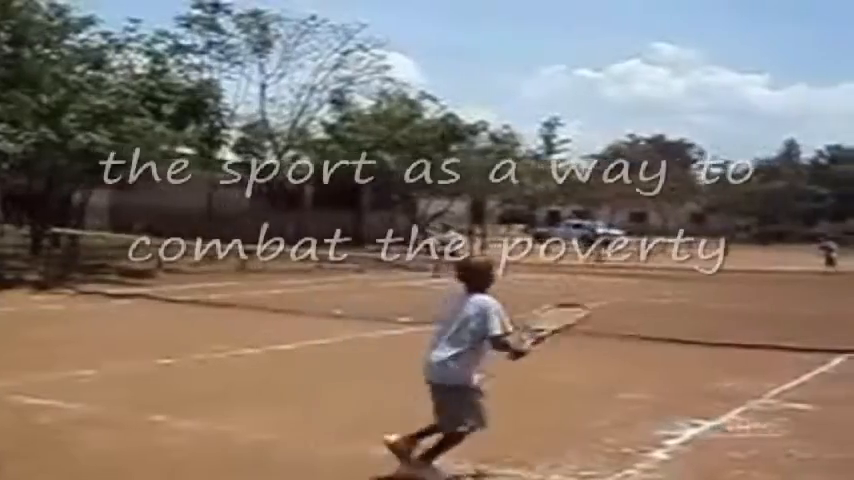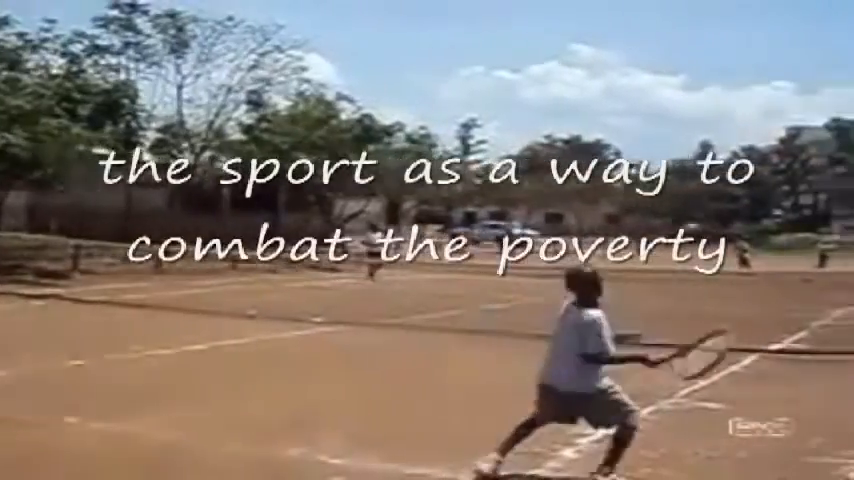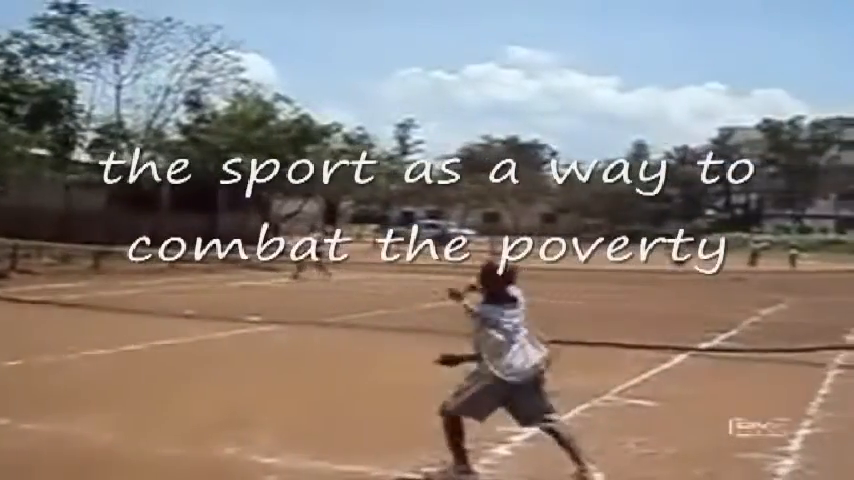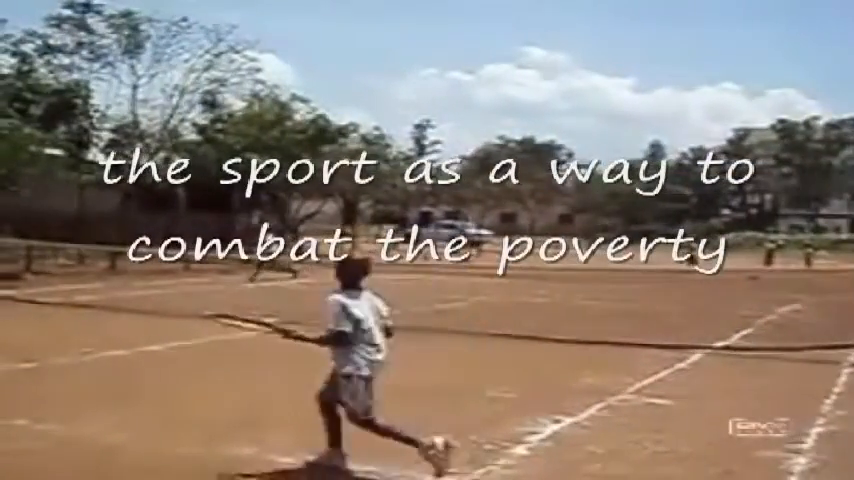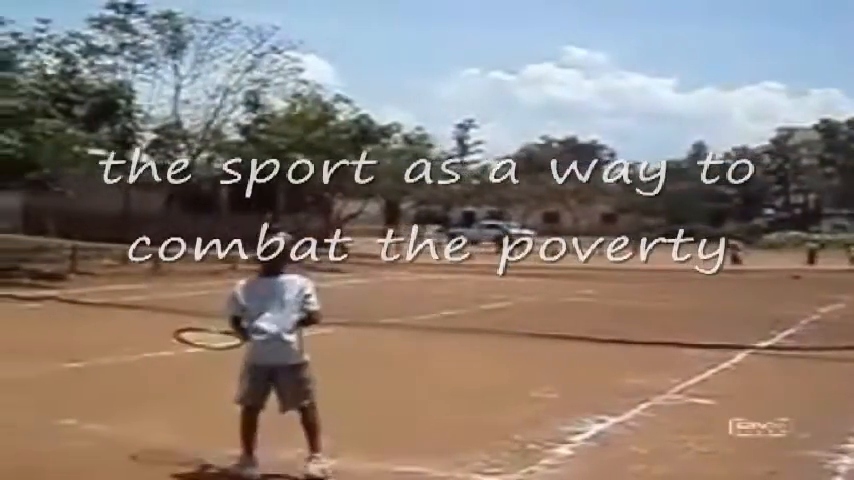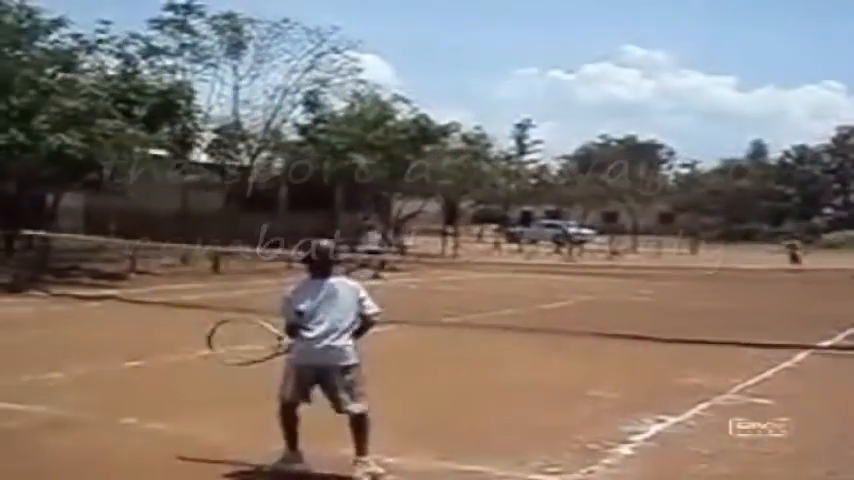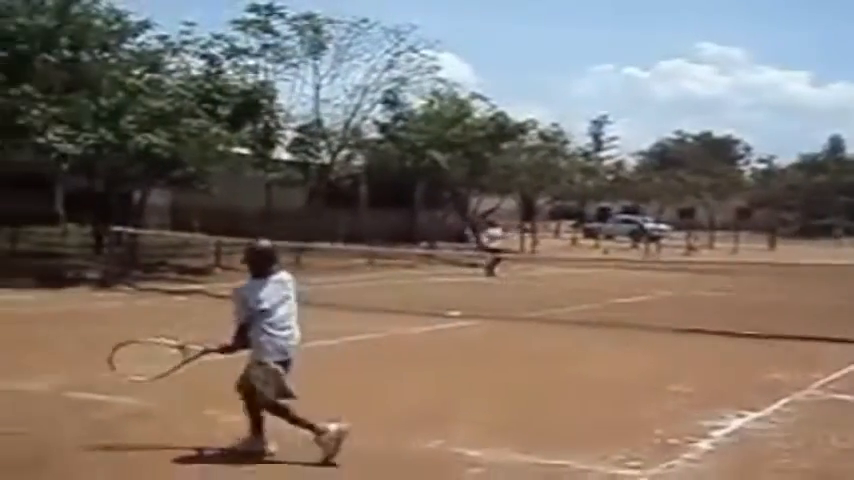
dt=0.7s
person 1, frame 1
left shoulder: (458, 299)
right shoulder: (488, 305)
right elbow: (497, 342)
left wrist: (511, 345)
right wrist: (520, 349)
left hip: (439, 368)
right hip: (453, 374)
left knee: (456, 422)
right knee: (465, 425)
left ankle: (403, 442)
person 1, frame 2
left shoulder: (569, 308)
right shoulder: (595, 318)
right elbow: (595, 356)
right wrist: (638, 358)
left hip: (552, 381)
right hip: (587, 386)
left knee: (538, 419)
right knee: (629, 421)
left ankle: (496, 458)
person 1, frame 3
left shoulder: (486, 316)
right shoulder: (514, 295)
left elbow: (493, 353)
left wrist: (455, 359)
right wrist: (472, 290)
left hip: (503, 373)
right hip: (530, 369)
left knee: (449, 412)
right knee: (548, 422)
person 1, frame 4
left shoulder: (337, 301)
right shoulder: (372, 299)
left elbow: (341, 338)
right elbow: (388, 330)
left wrist: (302, 338)
left hip: (355, 366)
right hip: (367, 362)
left knee: (364, 419)
right knee: (326, 399)
left ankle: (428, 445)
right ankle: (334, 452)
person 1, frame 5
left shoulder: (245, 287)
right shoulder: (301, 284)
left elbow: (235, 322)
right elbow: (313, 317)
left hip: (258, 355)
right hip: (291, 354)
left knee: (250, 406)
right knee: (307, 406)
right ankle: (315, 459)
person 1, frame 6
left shoulder: (297, 292)
right shoulder: (352, 288)
left elbow: (291, 329)
right elbow: (370, 319)
left hip: (305, 356)
right hip: (341, 355)
left knee: (288, 403)
right knee: (357, 408)
left ankle: (292, 455)
person 1, frame 7
left shoulder: (245, 292)
right shoulder: (286, 280)
left elbow: (244, 328)
left wrist: (233, 346)
left hip: (267, 352)
right hip: (285, 347)
left knee: (273, 403)
right knee: (247, 388)
left ankle: (326, 430)
right ankle: (257, 439)
